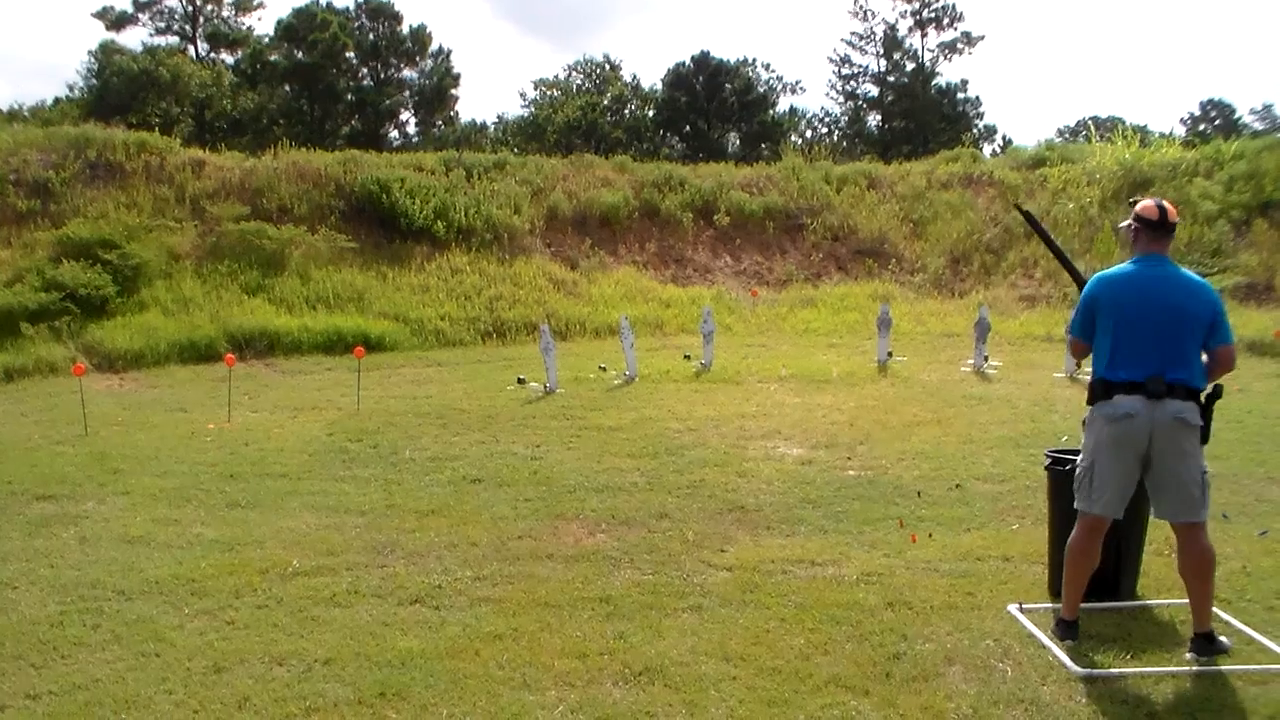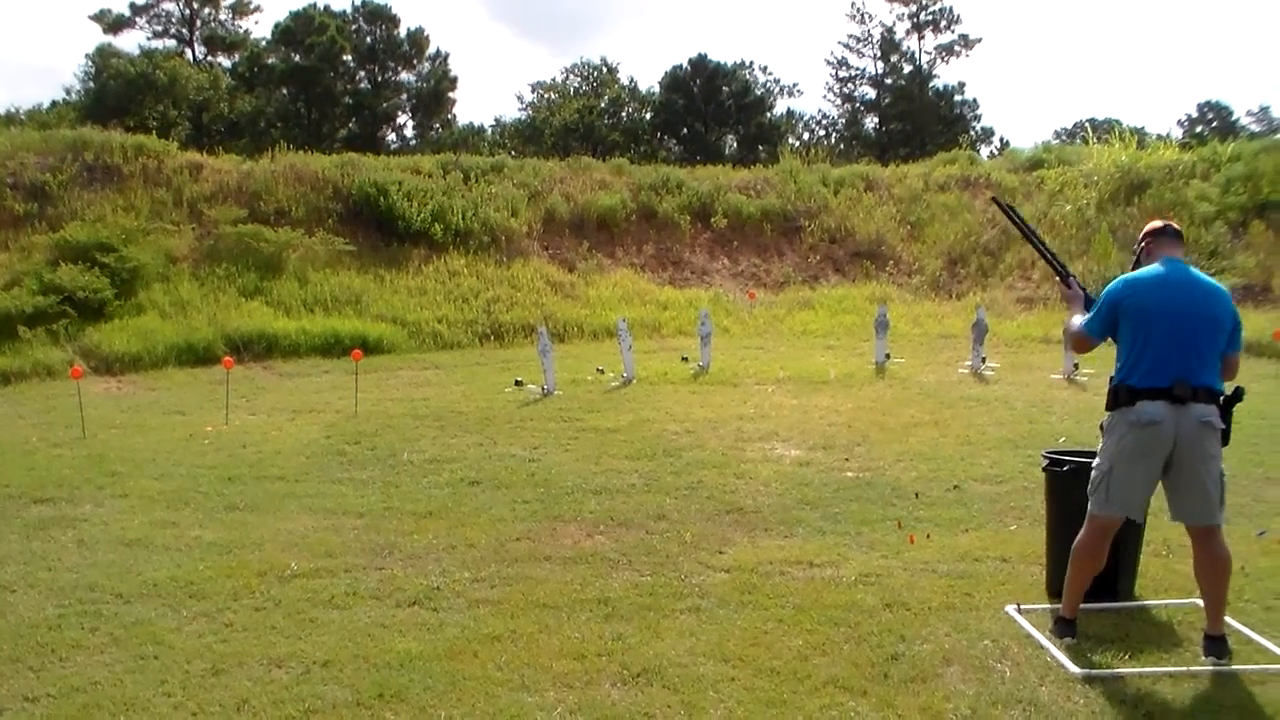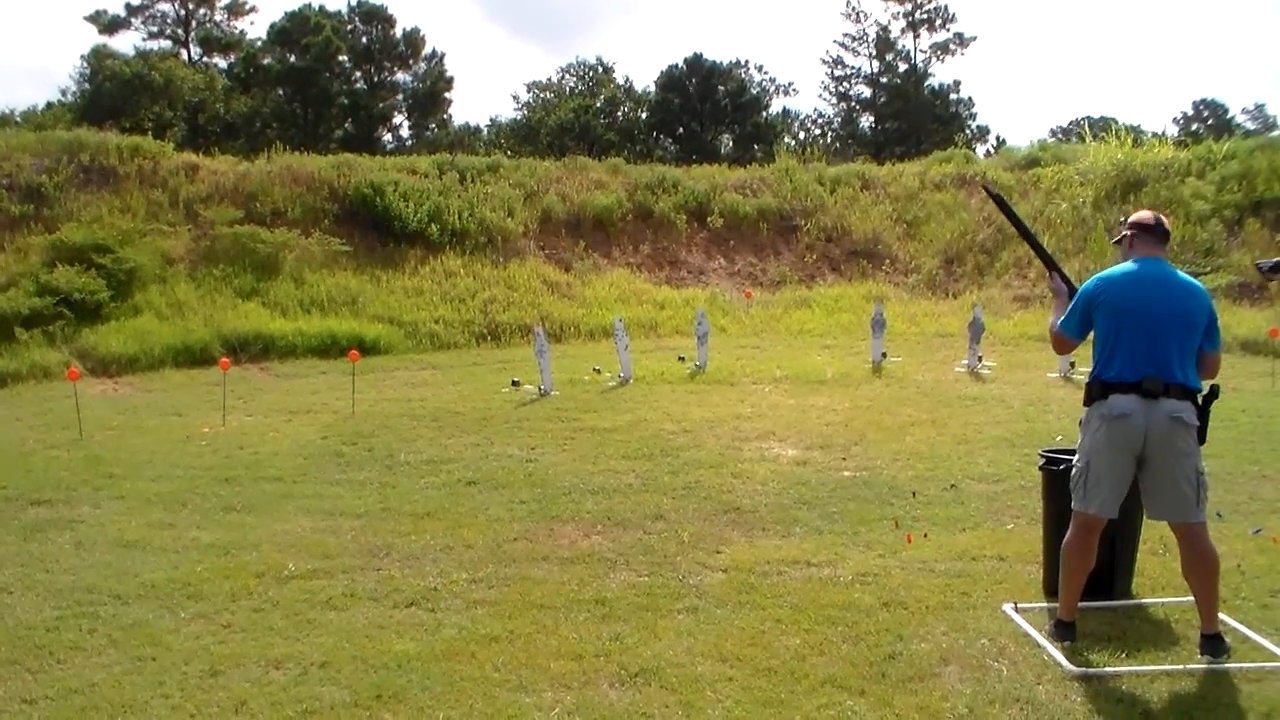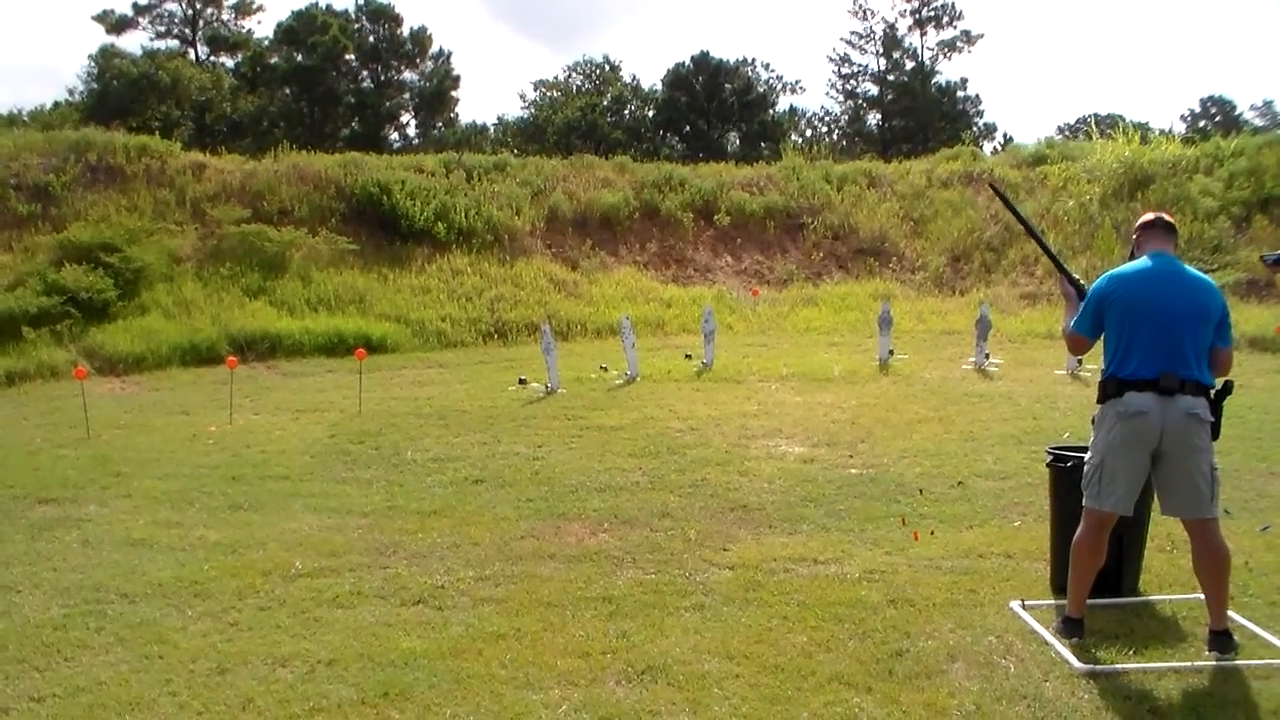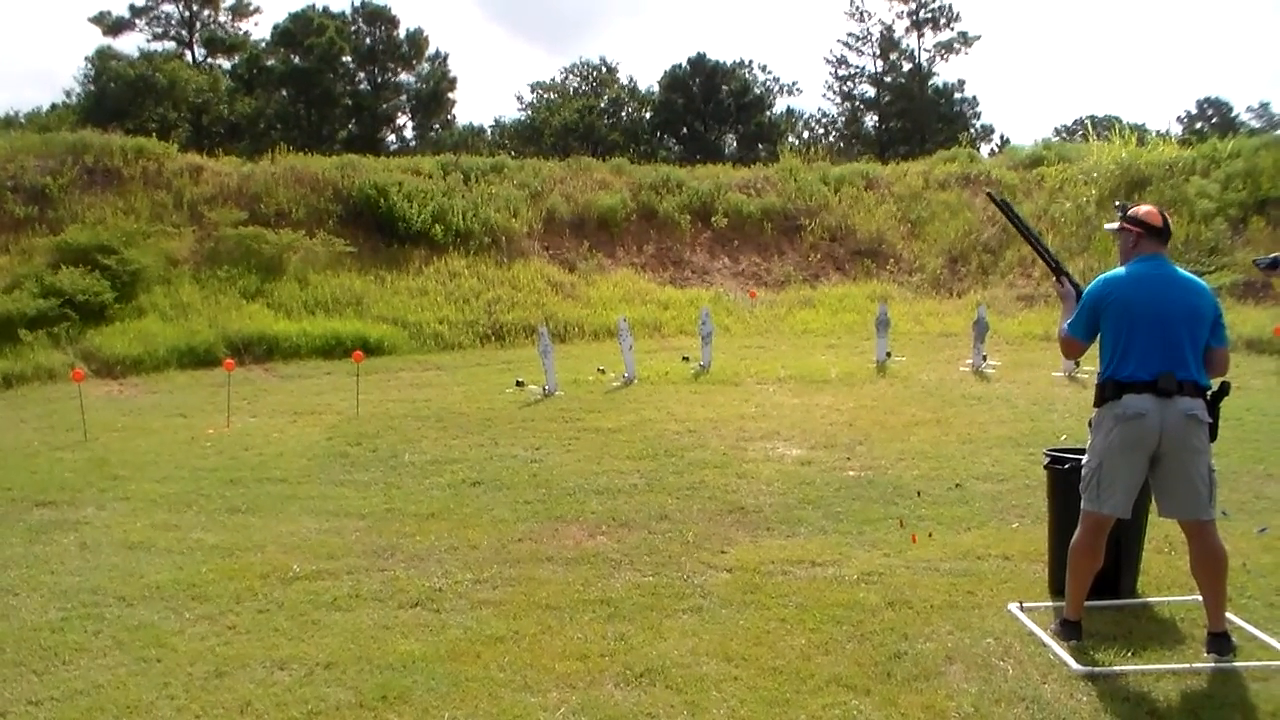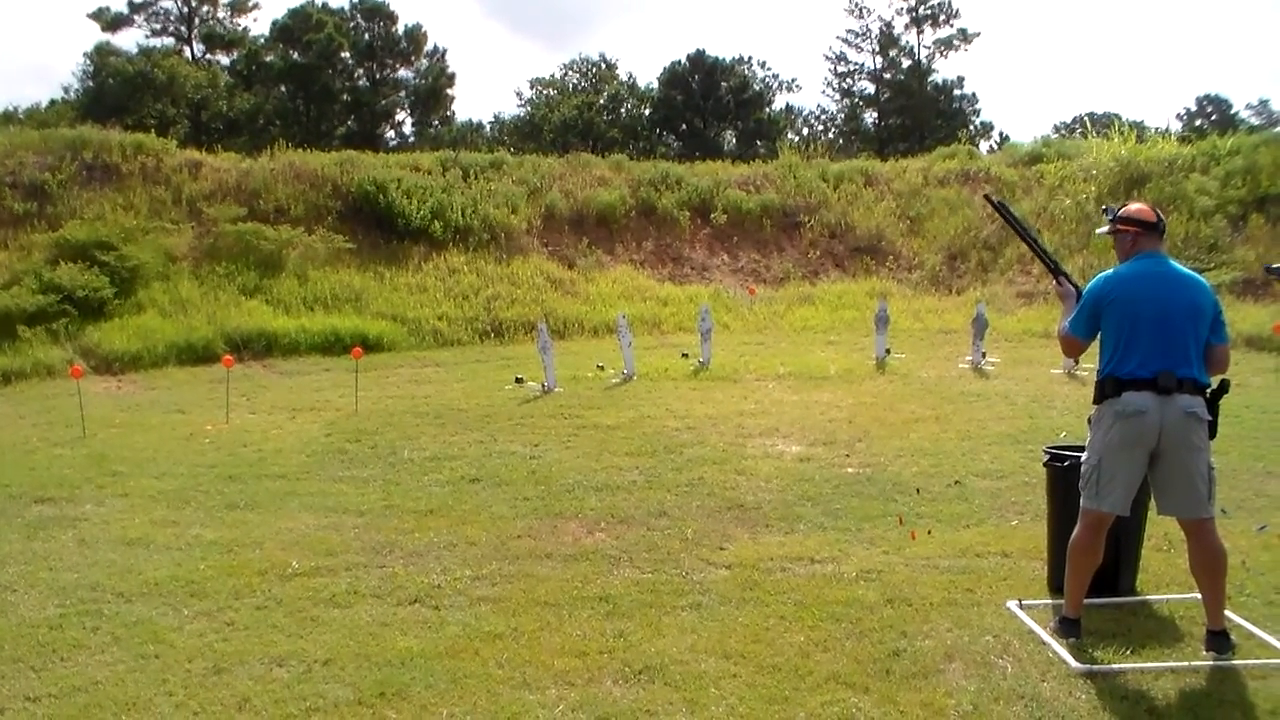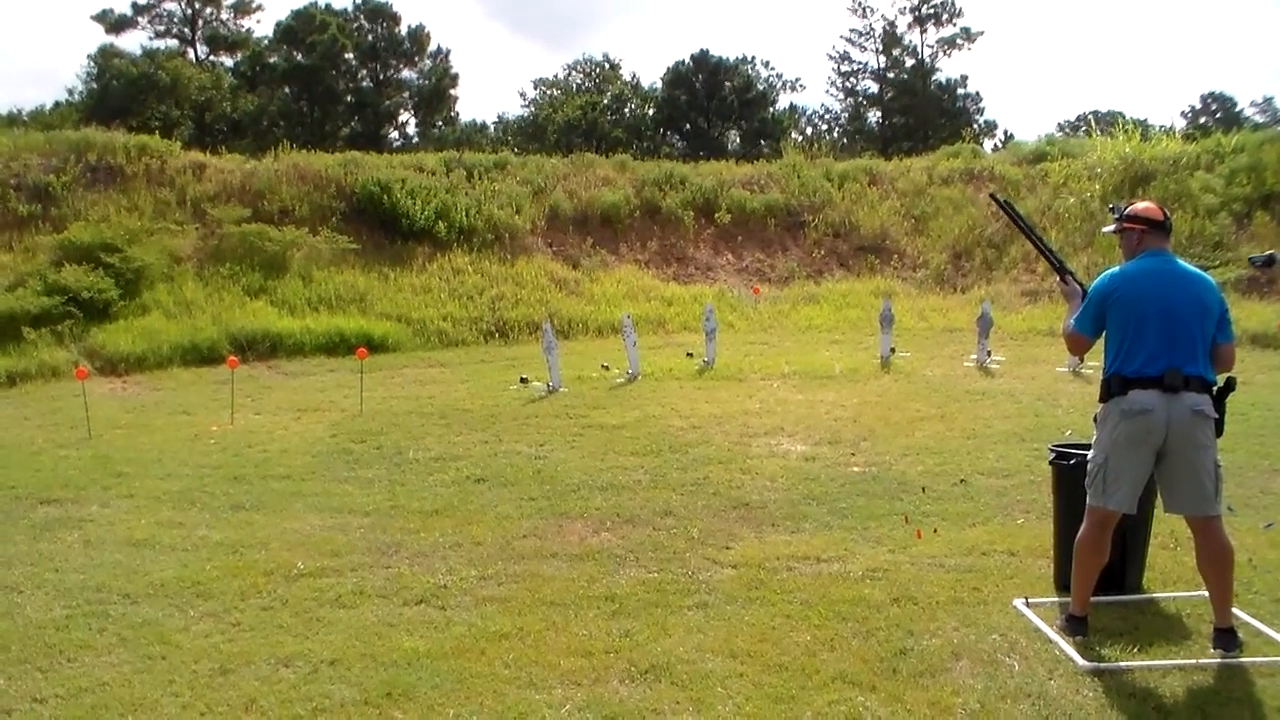
dt=0.7s
person 1, frame 1
left shoulder: (1102, 284)
right shoulder: (1201, 291)
left elbow: (1078, 350)
right elbow: (1225, 361)
left hip: (1116, 412)
right hip: (1177, 415)
left knee: (1091, 522)
right knee: (1191, 528)
left ankle: (1067, 620)
right ankle: (1203, 635)
person 1, frame 2
left shoulder: (1128, 287)
right shoulder: (1220, 295)
left elbow: (1080, 342)
right elbow: (1230, 367)
left wrist: (1075, 306)
left hip: (1139, 416)
right hip: (1199, 418)
left knee: (1101, 522)
right knee: (1207, 530)
left ankle: (1066, 618)
right ankle: (1215, 636)
person 1, frame 3
left shoulder: (1102, 285)
right shoulder: (1197, 293)
left elbow: (1061, 343)
right elbow: (1209, 367)
left wrist: (1060, 300)
left hip: (1114, 412)
right hip: (1175, 415)
left knee: (1086, 521)
right knee: (1191, 528)
left ankle: (1065, 621)
right ankle: (1211, 634)
person 1, frame 4
left shoulder: (1113, 282)
right shoulder: (1209, 290)
left elbow: (1076, 345)
right elbow: (1223, 364)
left wrist: (1071, 301)
left hip: (1129, 409)
right hip: (1188, 411)
left knee: (1097, 517)
right knee: (1203, 523)
left ankle: (1073, 618)
right ankle: (1220, 630)
person 1, frame 5
left shoulder: (1107, 286)
right shoulder: (1201, 292)
left elbow: (1070, 348)
right elbow: (1219, 366)
left wrist: (1068, 303)
left hip: (1126, 411)
right hip: (1186, 413)
left knee: (1094, 520)
right knee: (1201, 526)
left ankle: (1071, 620)
right ankle: (1218, 632)
person 1, frame 6
left shoulder: (1108, 284)
right shoulder: (1200, 288)
left elbow: (1071, 346)
right elbow: (1220, 362)
left wrist: (1068, 303)
left hip: (1126, 408)
right hip: (1186, 411)
left knee: (1094, 518)
right knee: (1199, 523)
left ankle: (1070, 617)
right ankle: (1217, 630)
person 1, frame 7
left shoulder: (1113, 282)
right shoulder: (1206, 286)
left elbow: (1076, 344)
right elbow: (1225, 361)
left wrist: (1074, 301)
left hip: (1132, 406)
right hip: (1193, 408)
left knee: (1100, 515)
right knee: (1207, 521)
left ankle: (1077, 616)
right ankle: (1225, 628)
